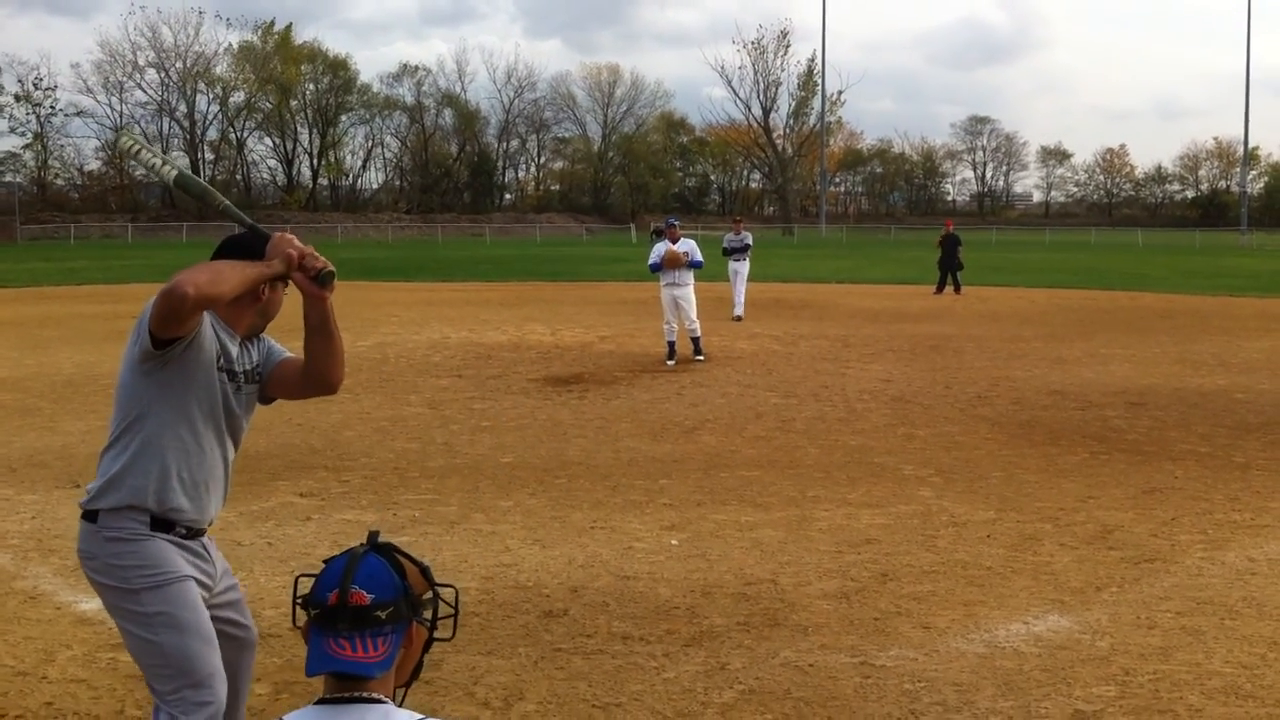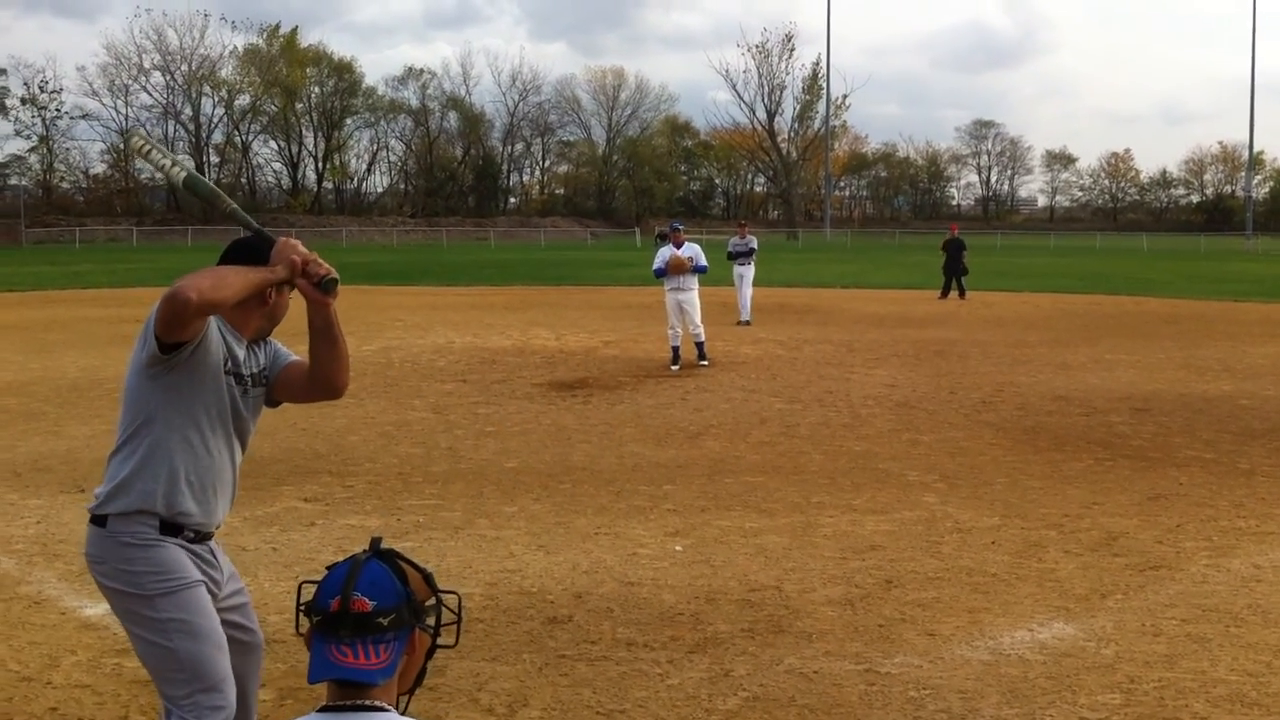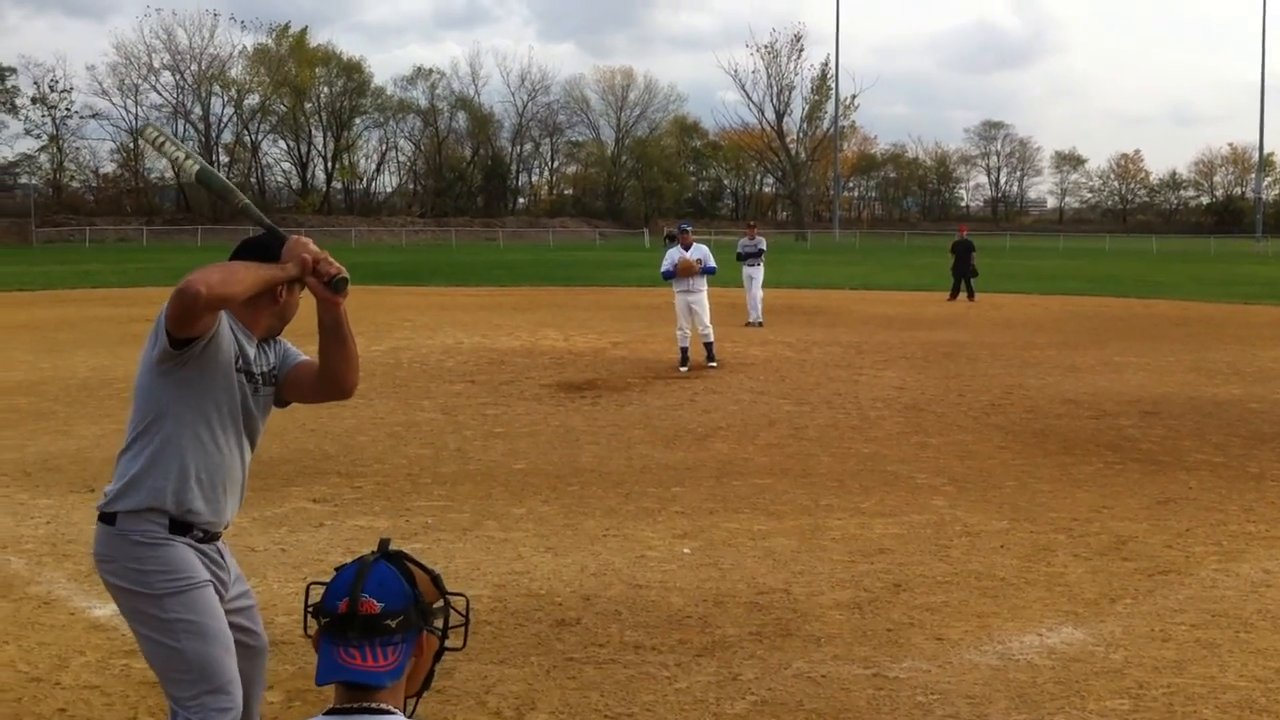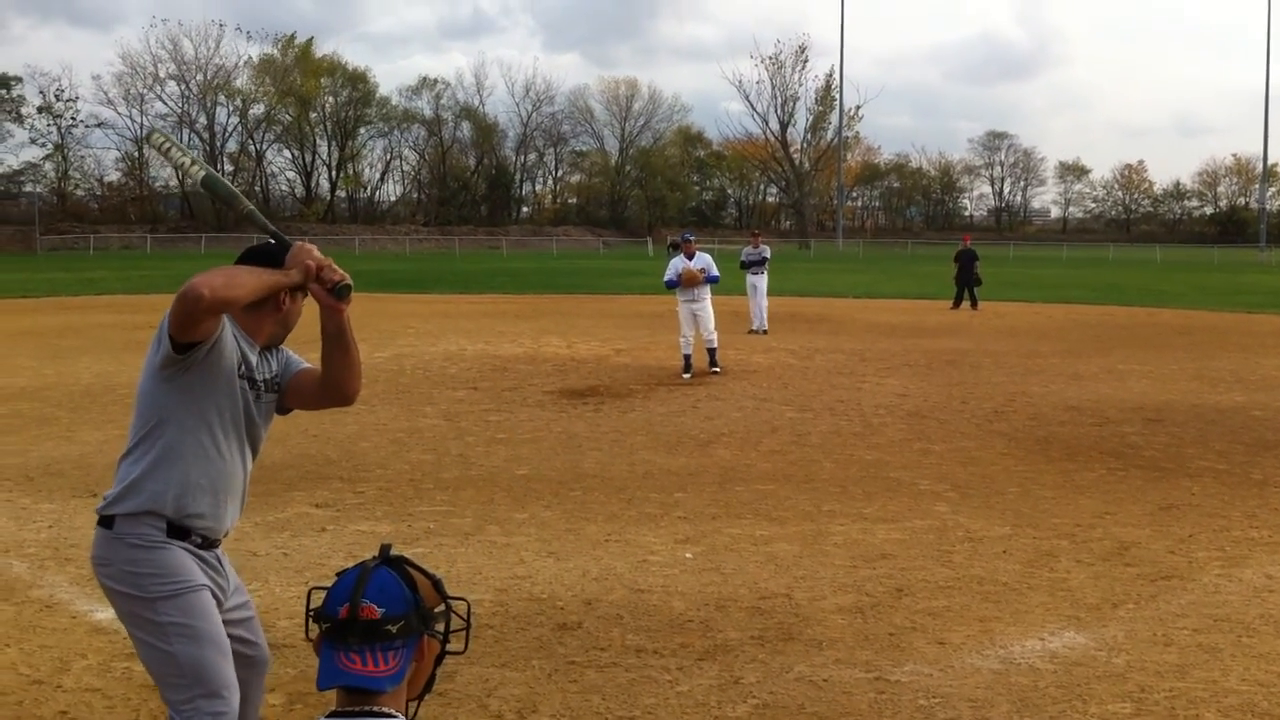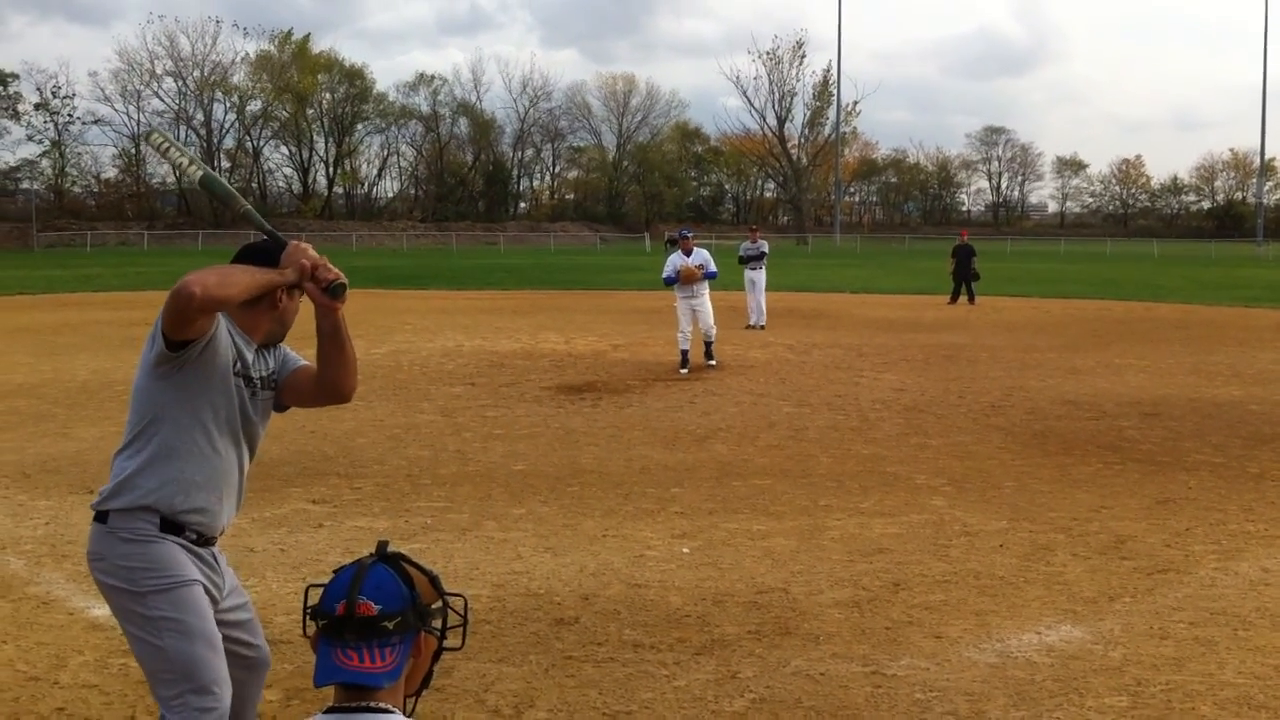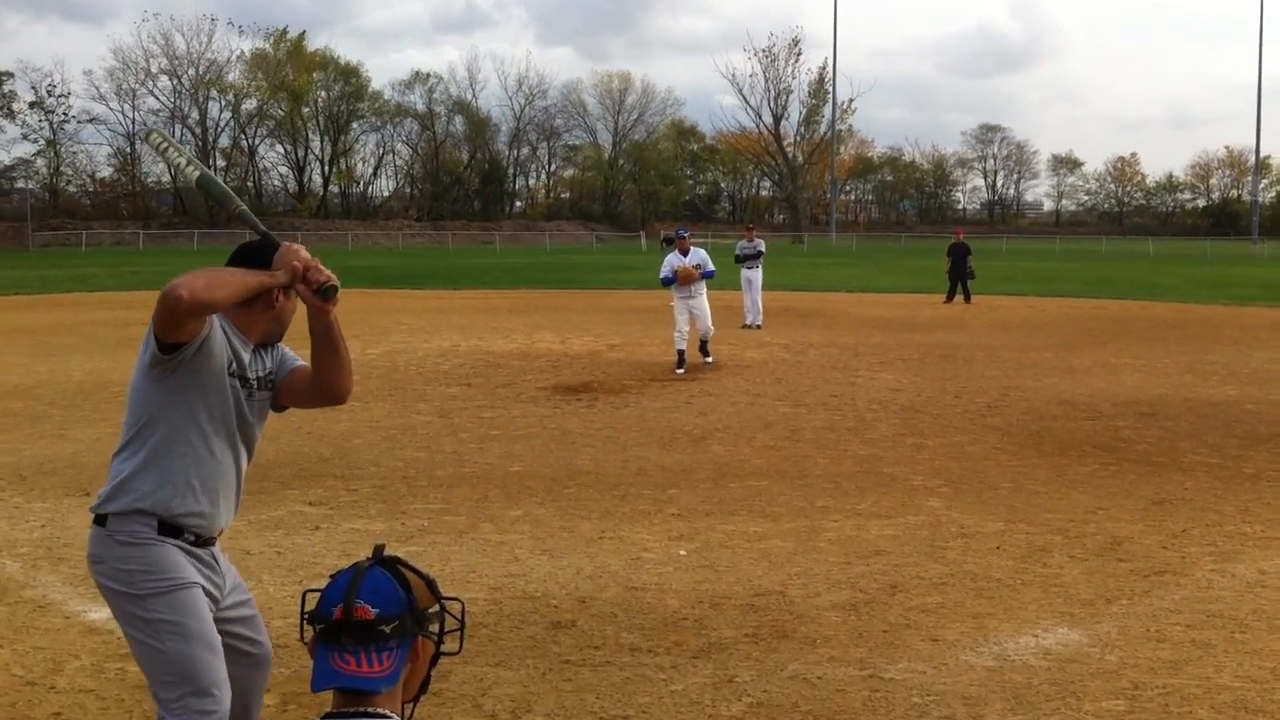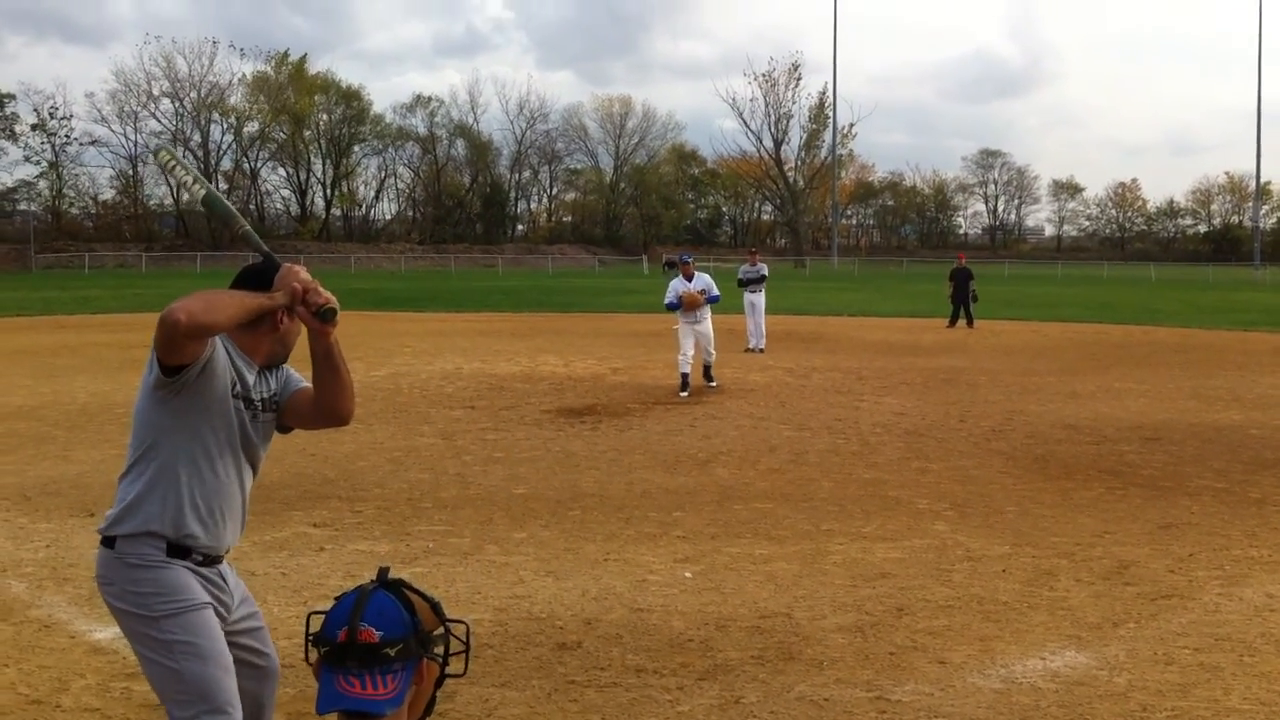
dt=0.1s
person 1, frame 1
left shoulder: (257, 350)
right shoulder: (181, 327)
left elbow: (323, 380)
right elbow: (184, 291)
left wrist: (318, 300)
right wrist: (272, 264)
left hip: (189, 539)
right hip: (132, 538)
left knee: (236, 644)
person 1, frame 2
left shoulder: (262, 353)
right shoulder: (189, 331)
left elbow: (329, 384)
right elbow: (186, 296)
left wrist: (321, 306)
right wrist: (276, 270)
left hip: (195, 543)
right hip: (139, 542)
left knee: (241, 650)
person 1, frame 3
left shoulder: (272, 352)
right shoulder: (199, 326)
left elbow: (338, 384)
right elbow: (195, 289)
left wrist: (331, 305)
right wrist: (286, 267)
left hip: (203, 542)
right hip: (148, 541)
left knee: (247, 653)
person 1, frame 4
left shoulder: (275, 362)
right shoulder: (204, 334)
left elbow: (340, 391)
right elbow: (200, 292)
left wrist: (334, 312)
right wrist: (289, 275)
left hip: (204, 550)
right hip: (147, 547)
left knee: (247, 662)
person 1, frame 5
left shoulder: (273, 359)
right shoulder: (200, 331)
left elbow: (337, 389)
right elbow: (191, 291)
left wrist: (329, 311)
right wrist: (284, 273)
left hip: (200, 547)
right hip: (142, 543)
left knee: (248, 662)
person 1, frame 6
left shoulder: (270, 358)
right shoulder: (195, 332)
left elbow: (333, 391)
right elbow: (181, 294)
left wrist: (321, 313)
right wrist: (275, 276)
left hip: (200, 549)
right hip: (143, 545)
left knee: (249, 662)
person 1, frame 7
left shoulder: (274, 379)
right shoulder: (199, 353)
left elbow: (336, 412)
right elbow: (179, 318)
left wrist: (323, 335)
right wrist: (276, 295)
left hip: (208, 566)
right hip: (152, 565)
left knee: (257, 674)
